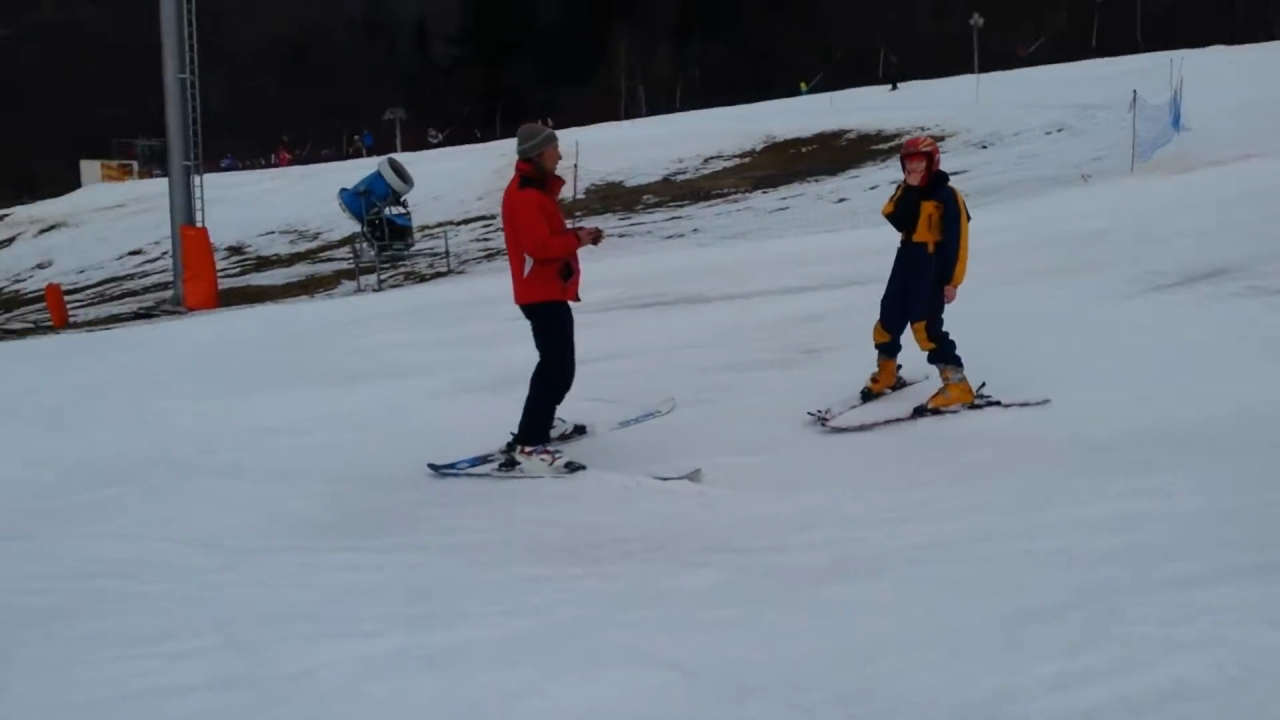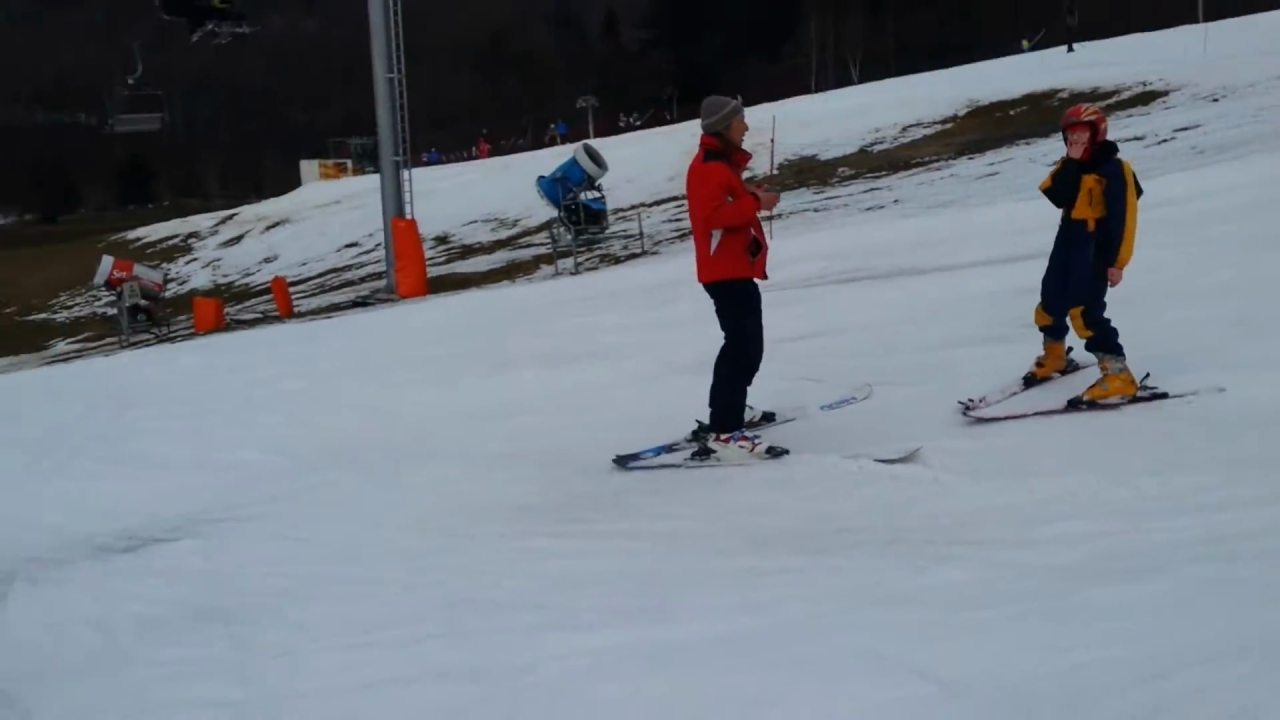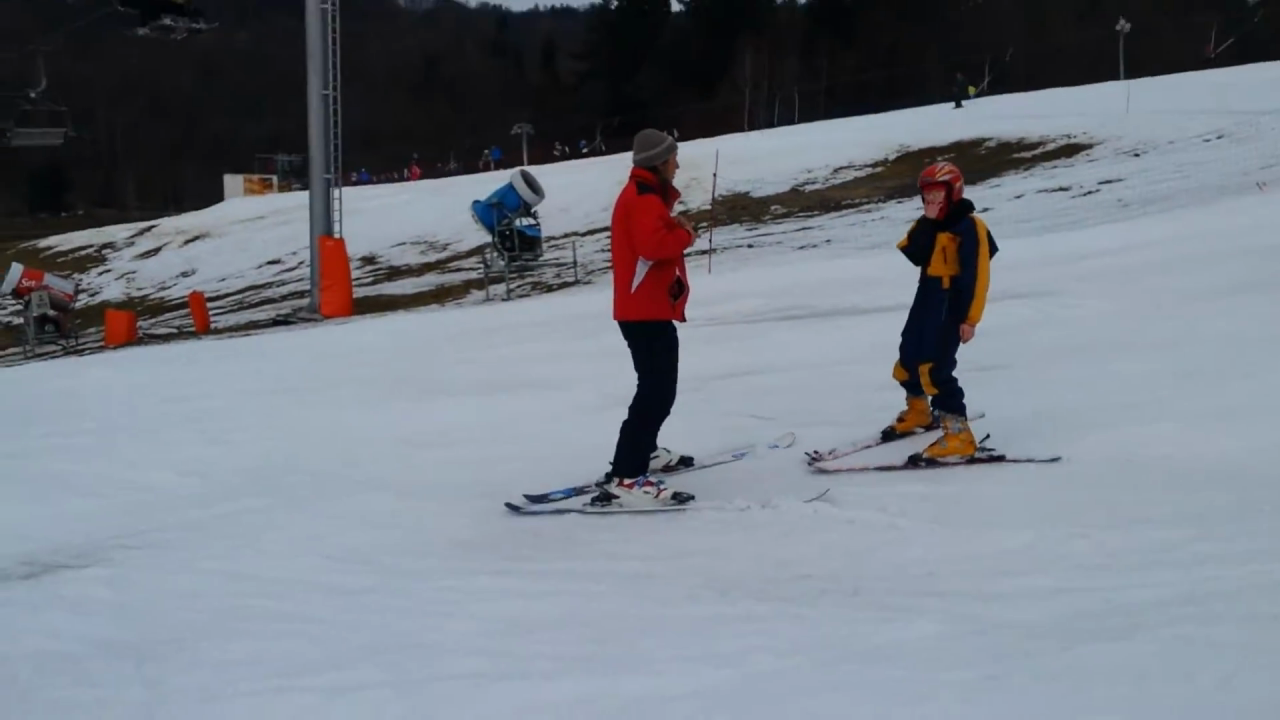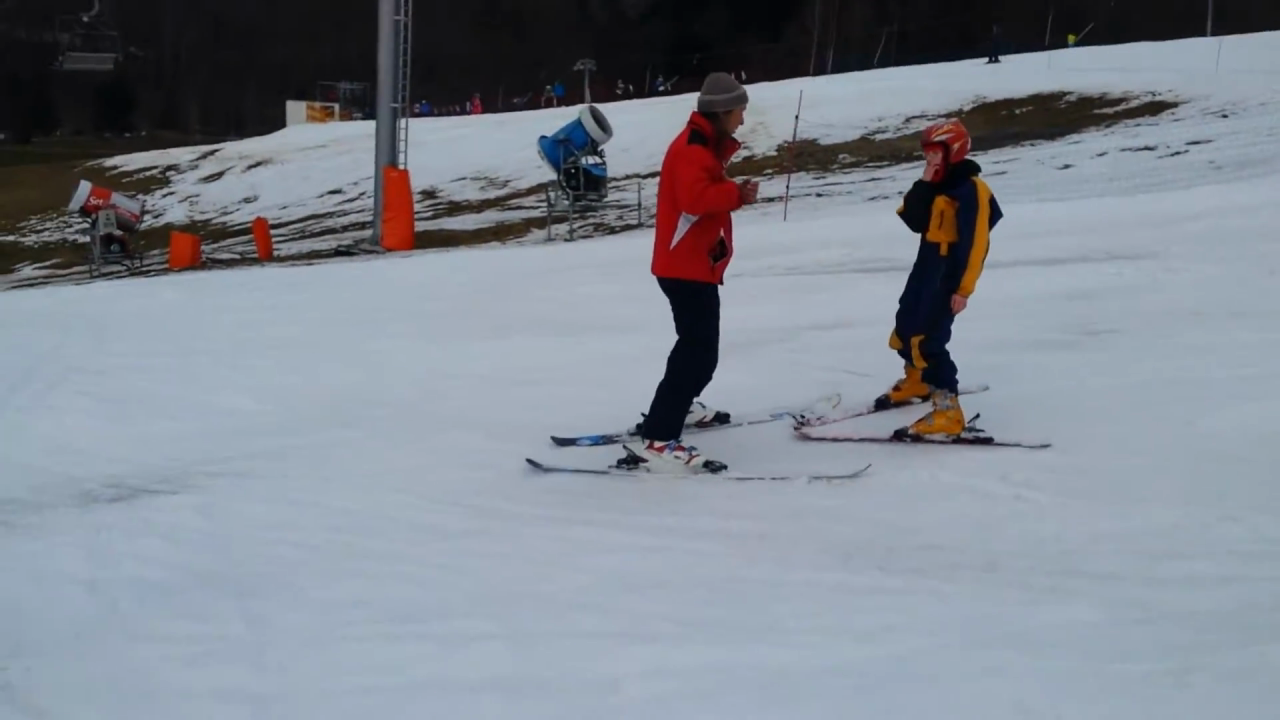
dt=0.5s
person 1, frame 1
left shoulder: (535, 188)
right shoulder: (525, 193)
right elbow: (538, 245)
left wrist: (576, 233)
right wrist: (576, 240)
left hip: (548, 289)
right hip: (541, 292)
left knee: (555, 362)
right knee: (558, 367)
left ankle: (542, 423)
right ankle: (529, 445)
person 1, frame 2
left shoulder: (720, 161)
right shoulder: (710, 165)
right elbow: (712, 214)
left wrist: (751, 195)
right wrist: (755, 203)
left hip: (732, 267)
right hip: (727, 270)
left knee: (740, 344)
right knee: (746, 349)
left ankle: (726, 411)
right ankle: (723, 432)
person 1, frame 3
left shoulder: (642, 194)
right shoulder: (643, 198)
right elbow: (653, 245)
left wrist: (675, 228)
right wrist: (685, 235)
left hip: (646, 307)
right hip: (646, 310)
left knee: (657, 386)
right knee: (657, 391)
left ankle: (644, 451)
right ankle: (626, 476)
person 1, frame 4
left shoulder: (704, 145)
right shoulder: (693, 148)
left elbow: (709, 196)
right elbow: (695, 199)
left wrist: (738, 194)
right wrist: (734, 190)
left hip: (692, 264)
right hip: (688, 267)
left knee: (694, 343)
right knee: (701, 355)
left ankle: (679, 407)
person 2, frame 1
left shoulder: (947, 196)
right shoulder: (906, 192)
left elbow: (957, 241)
right elbow: (898, 222)
left wrist: (952, 280)
right wrist: (909, 190)
left hip: (932, 265)
right hip: (906, 260)
left knee: (925, 325)
right knee: (888, 320)
left ankle: (957, 385)
right ankle: (887, 373)
person 2, frame 2
left shoulder: (1114, 168)
right shoulder: (1070, 164)
left elbow: (1124, 217)
right elbow: (1058, 197)
left wrist: (1118, 261)
right wrist: (1070, 164)
left hip: (1095, 244)
right hip: (1068, 238)
left knee: (1084, 310)
right knee: (1050, 301)
left ankle: (1118, 375)
right ankle: (1054, 356)
person 2, frame 3
left shoulder: (969, 226)
right shoulder: (930, 222)
left elbow: (977, 274)
right elbow: (916, 256)
left wrist: (970, 318)
right wrist: (926, 223)
left hip: (951, 301)
right hip: (926, 296)
left knee: (933, 367)
right knee: (908, 358)
left ankle: (959, 435)
right ankle: (919, 411)
person 2, frame 4
left shoulder: (971, 189)
right shoulder: (935, 185)
left elbow: (975, 243)
right elbow: (915, 222)
left wrist: (963, 288)
right wrist: (922, 186)
left hip: (949, 270)
right hip: (927, 264)
left knee: (927, 338)
right knee: (905, 328)
left ankle: (948, 412)
right ankle: (917, 381)
